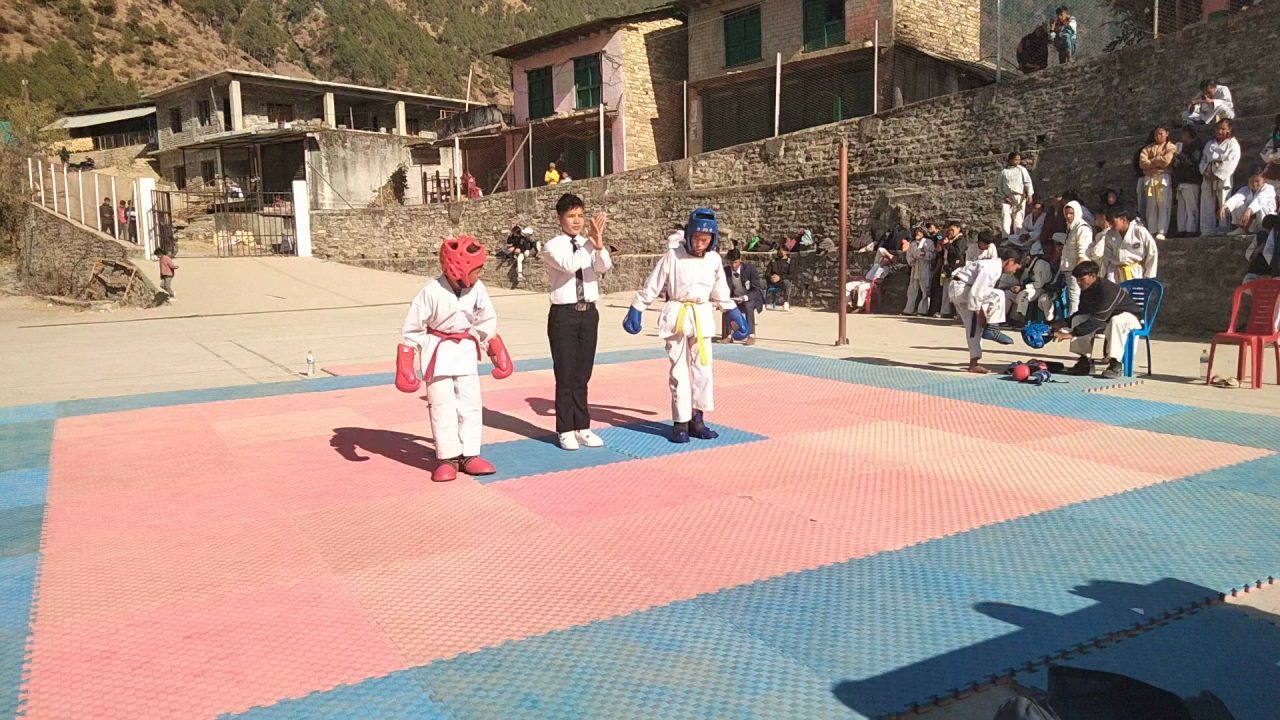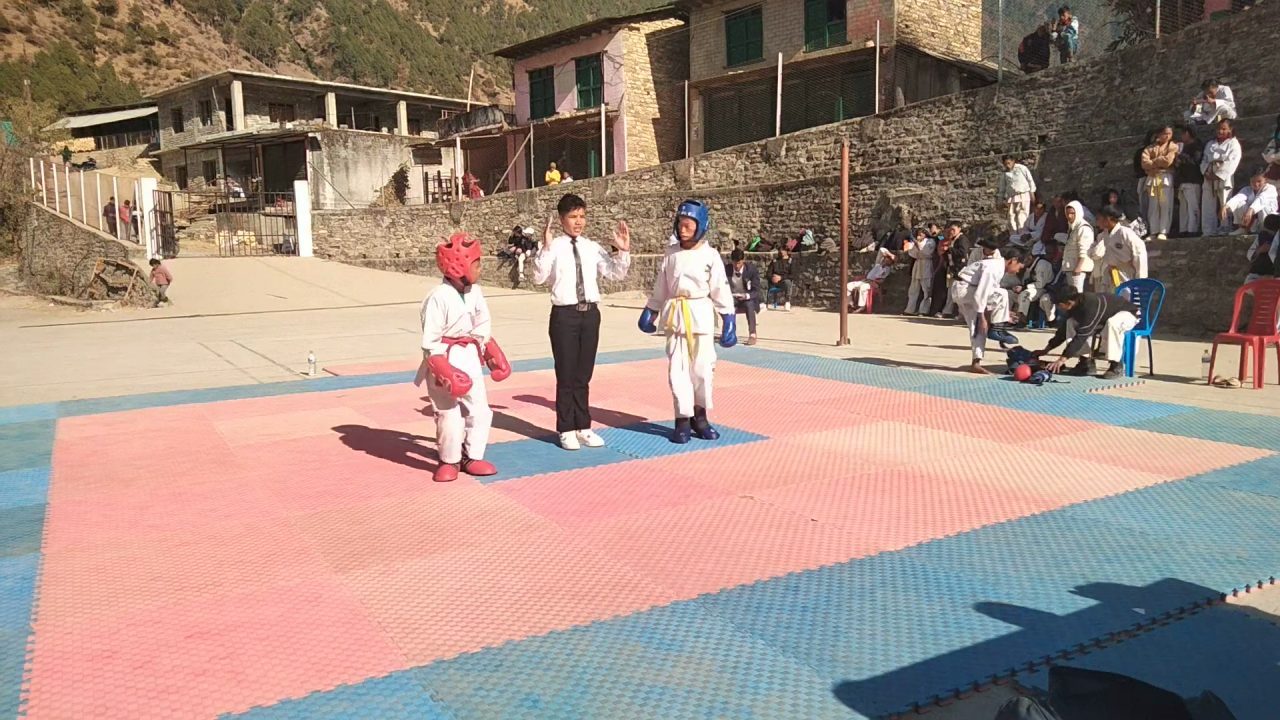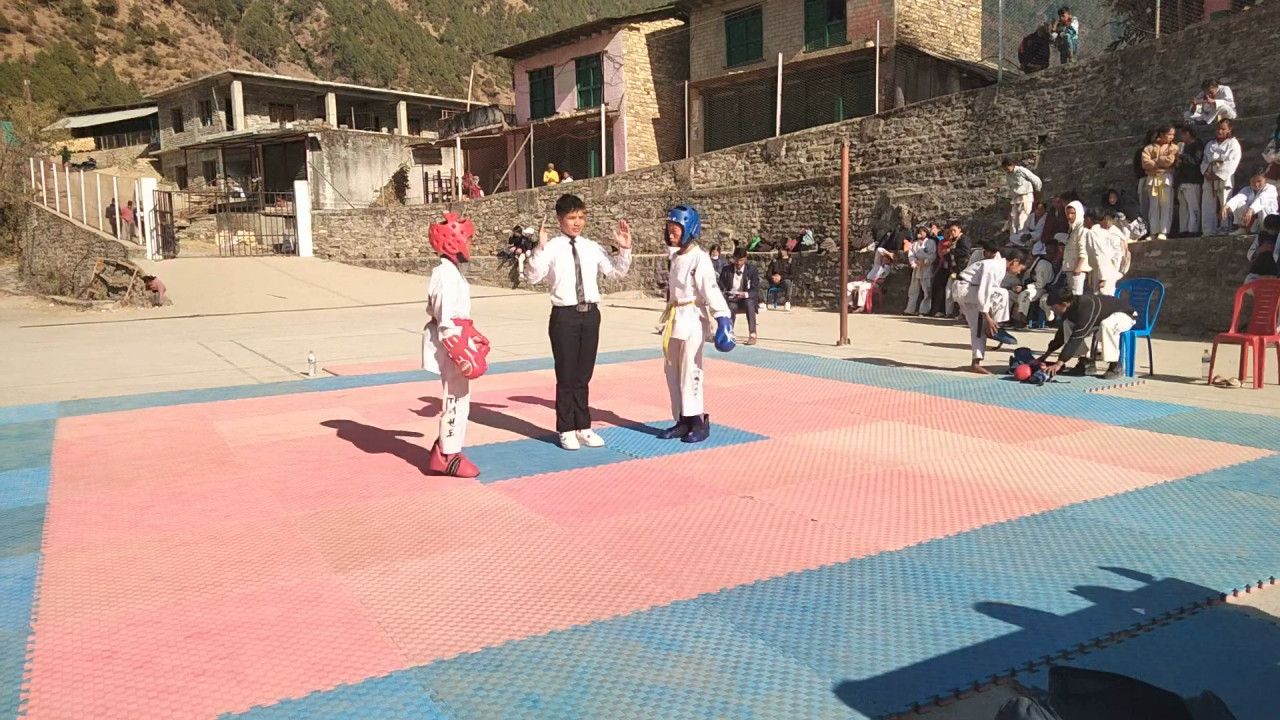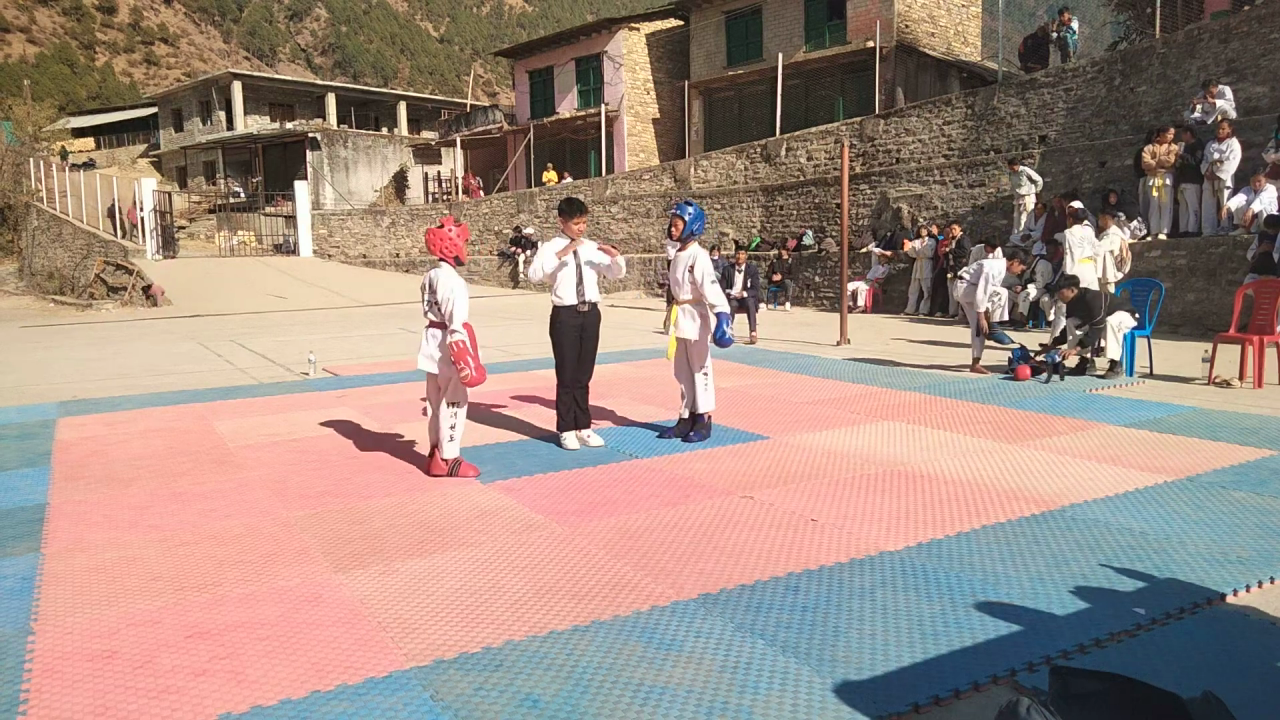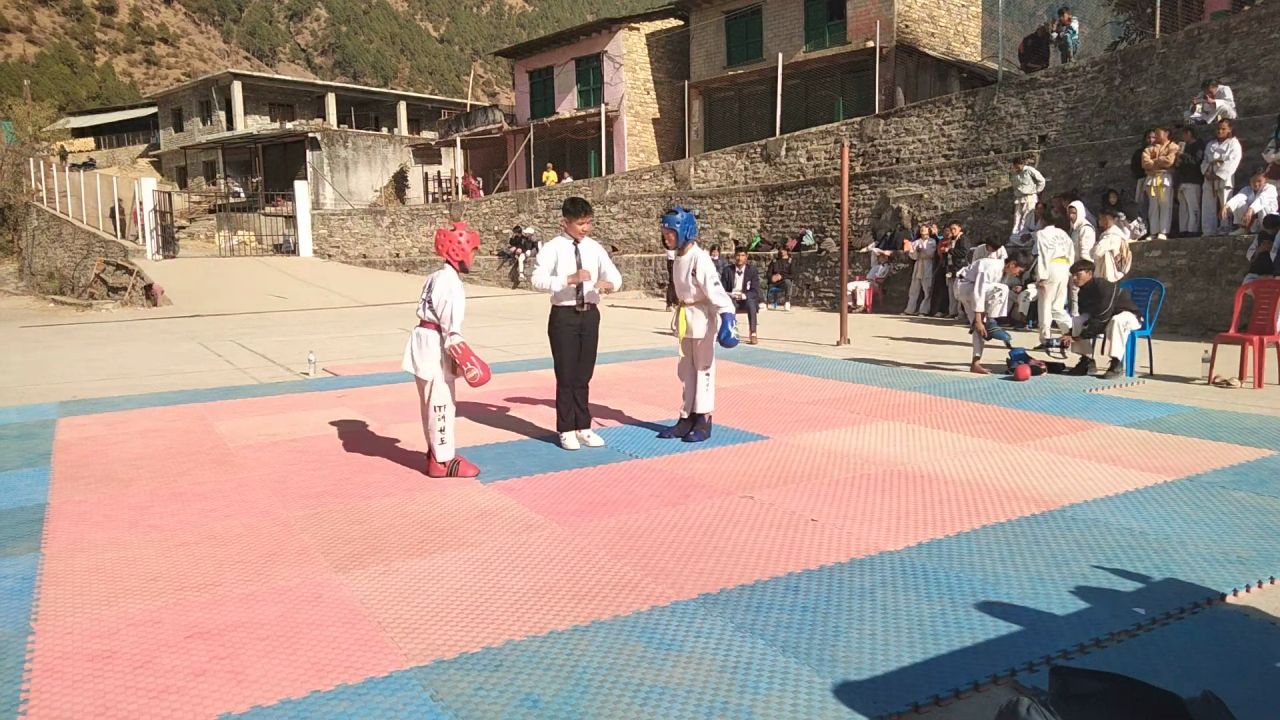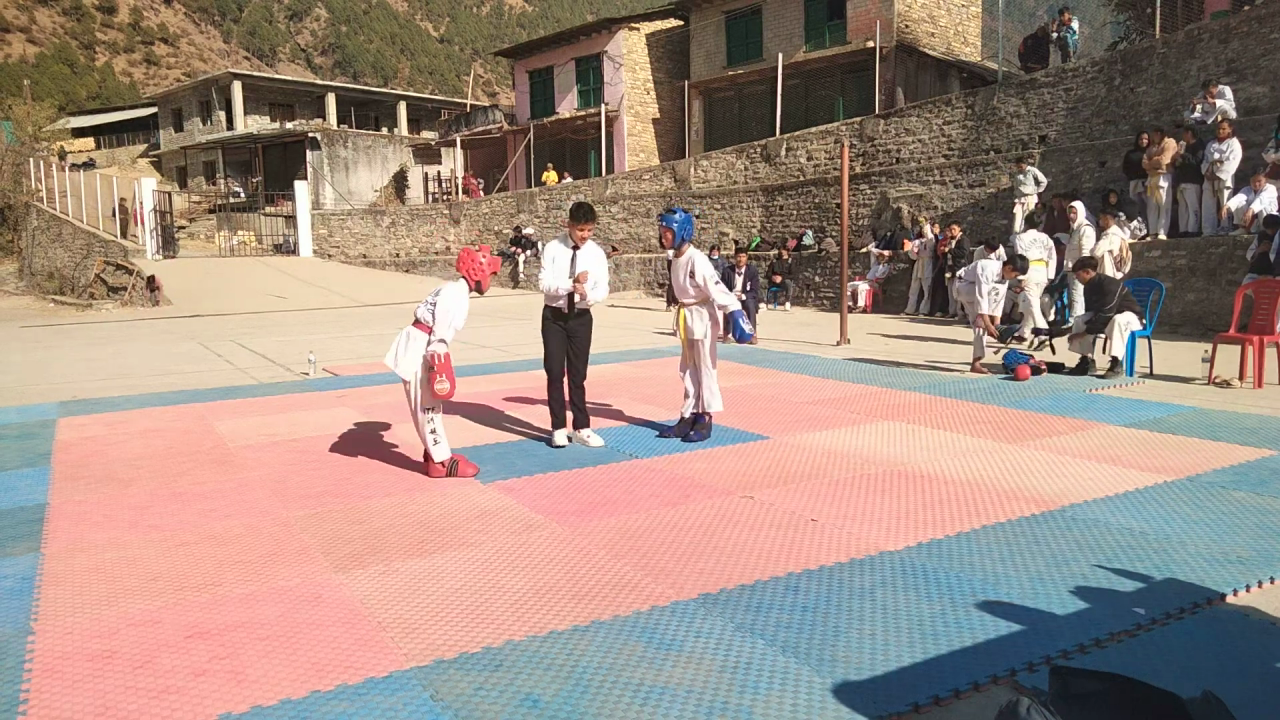
dt=0.3s
person 1, frame 1
left shoulder: (589, 245)
right shoulder: (554, 246)
left elbow: (603, 267)
right elbow: (570, 265)
left wrist: (599, 245)
right wrist: (590, 243)
left hip: (589, 313)
right hip: (564, 314)
left knee: (582, 375)
right knee: (565, 375)
left ankle: (581, 427)
right ankle: (566, 430)
person 1, frame 2
left shoulder: (593, 248)
right shoulder: (554, 248)
left elbow: (616, 274)
right elbow: (539, 277)
left wrist: (623, 251)
right wrist: (546, 247)
left hip: (590, 313)
right hip: (565, 314)
left knee: (583, 375)
right knee: (566, 375)
left ankle: (583, 427)
right ankle: (566, 430)
person 1, frame 3
left shoulder: (592, 248)
right shoulder: (551, 248)
left elbow: (617, 271)
right elbow: (533, 276)
left wrist: (625, 249)
right wrist: (539, 248)
left hip: (590, 314)
right hip: (565, 315)
left knee: (583, 375)
right knee: (566, 375)
left ankle: (583, 427)
right ankle: (566, 430)
person 1, frame 4
left shoulder: (592, 248)
right shoulder: (551, 248)
left elbow: (617, 273)
right elbow: (534, 275)
left wrist: (615, 255)
right wrist: (561, 254)
left hip: (590, 313)
right hip: (565, 315)
left knee: (584, 375)
right knee: (566, 374)
left ankle: (583, 427)
right ankle: (566, 430)
person 1, frame 5
left shoulder: (595, 248)
right shoulder: (552, 248)
left elbow: (613, 274)
right elbow: (538, 280)
left wrist: (611, 283)
right wrist: (569, 279)
left hip: (589, 314)
right hip: (563, 316)
left knee: (583, 375)
right knee: (566, 375)
left ankle: (583, 428)
right ankle: (566, 430)
person 1, frame 6
left shoulder: (596, 253)
right shoulder: (553, 249)
left elbow: (602, 288)
right elbow: (545, 284)
left wrist: (587, 295)
right wrist: (571, 283)
left hip: (580, 317)
right hip: (554, 316)
left knee: (577, 376)
right knee: (555, 372)
left ankle: (582, 428)
right ankle: (559, 428)
person 2, frame 1
left shoulder: (477, 289)
right shoulder: (431, 292)
left elbow: (487, 321)
right elbow: (411, 330)
left wrist: (497, 352)
right wrist: (405, 365)
left hip: (465, 350)
right hip: (437, 352)
left knee: (470, 404)
right knee: (442, 407)
left ankle: (468, 455)
right ankle: (447, 458)
person 2, frame 2
left shoulder: (474, 292)
right shoulder: (439, 297)
left elbow: (481, 326)
right elbow: (430, 341)
left wrist: (493, 355)
right wrist: (446, 372)
left hip: (468, 357)
right hip: (444, 359)
left knee: (480, 411)
right knee: (449, 415)
left ankle: (472, 457)
right ankle: (449, 460)
person 2, frame 3
left shoulder: (450, 272)
right shoulder: (446, 275)
right elbow: (446, 321)
left wrist: (473, 335)
right wrist: (463, 353)
left hip: (447, 339)
right hip: (448, 340)
left knee: (454, 398)
right knee: (456, 398)
left ankle: (445, 451)
right ankle: (446, 455)
person 2, frame 4
left shoulder: (431, 276)
right shoulder: (452, 280)
right elbow: (455, 323)
right wrist: (463, 358)
left hip: (433, 340)
right hip: (447, 344)
left knee: (438, 404)
right knee: (455, 403)
left ankle: (437, 455)
right ankle: (447, 459)
person 2, frame 5
left shoulder: (436, 277)
right shoulder: (451, 284)
right elbow: (451, 328)
right wrist: (465, 360)
left hip: (427, 342)
right hip: (435, 346)
left knee: (436, 405)
right knee: (441, 404)
left ankle: (440, 453)
right ankle: (443, 461)
person 2, frame 6
left shoulder: (453, 289)
right shoulder: (458, 297)
right elbow: (440, 335)
left wrist: (438, 367)
right wrist: (440, 371)
left hip: (418, 346)
right hip: (422, 350)
left knee: (429, 407)
right knee: (427, 407)
left ankle: (437, 454)
right ankle: (440, 461)
person 3, frame 1
left shoulder: (714, 260)
right shoulder: (672, 257)
left elbow: (720, 292)
right elbow: (652, 285)
left wrist: (734, 315)
right wrist: (636, 310)
left hip: (702, 318)
right hip: (676, 318)
left knee: (703, 370)
right knee: (679, 371)
left ankle: (696, 419)
right ankle: (681, 423)
person 3, frame 2
left shoulder: (711, 255)
right shoulder: (671, 253)
left elbow: (722, 290)
right elbow: (661, 285)
left wrist: (728, 320)
right wrist: (650, 311)
left hip: (701, 314)
right hip: (675, 313)
left knee: (703, 367)
right knee: (677, 368)
left ankle: (700, 417)
right ankle: (683, 421)
person 3, frame 3
left shoulder: (699, 258)
right shoulder: (675, 257)
left elbow: (712, 291)
left wrist: (724, 322)
left hip: (693, 320)
right hip: (675, 319)
left knee: (691, 371)
right knee: (673, 372)
left ankle: (699, 421)
right ankle: (683, 421)
person 3, frame 4
left shoulder: (698, 256)
right shoulder: (678, 254)
left elbow: (711, 288)
left wrist: (723, 318)
left hip: (696, 318)
right hip: (680, 317)
left knee: (700, 369)
right knee: (682, 371)
left ankle: (703, 421)
right ankle: (687, 419)
person 3, frame 5
left shoulder: (699, 258)
right shoulder: (679, 257)
left elbow: (715, 289)
left wrist: (727, 318)
left hip: (702, 318)
right hip: (686, 318)
left knee: (703, 368)
right knee: (686, 370)
left ankle: (703, 421)
right ankle: (687, 419)
person 3, frame 6
left shoulder: (696, 259)
right shoulder: (676, 259)
left elbow: (717, 288)
left wrist: (735, 314)
left hip: (703, 318)
right hip: (686, 318)
left knee: (705, 369)
right knee: (688, 370)
left ankle: (705, 420)
right ankle: (688, 418)
